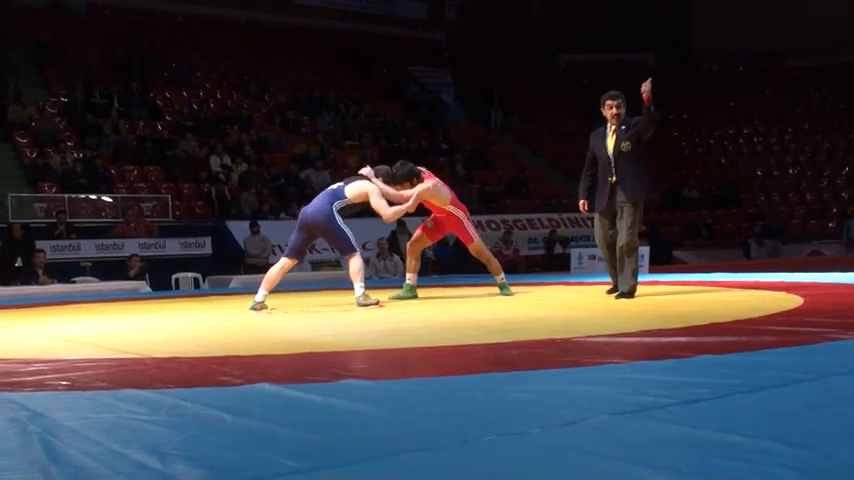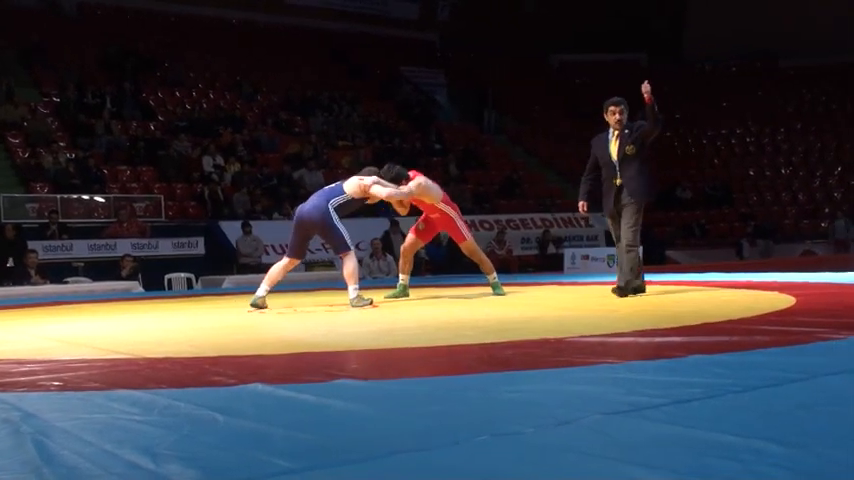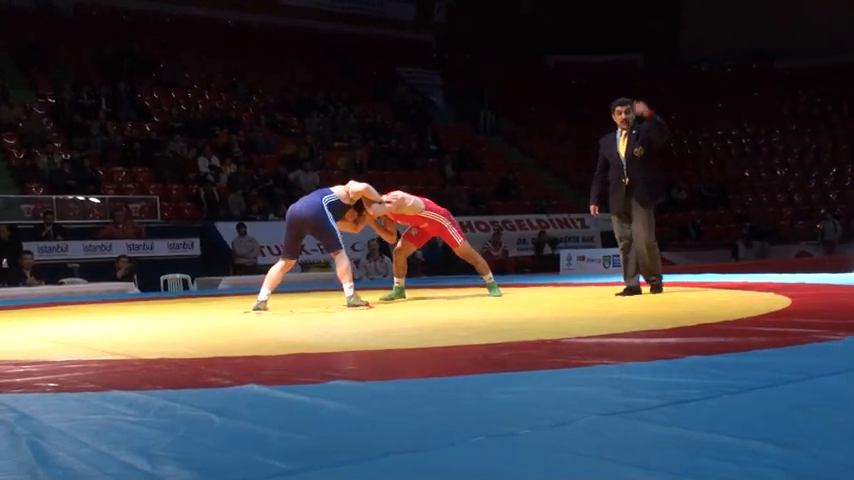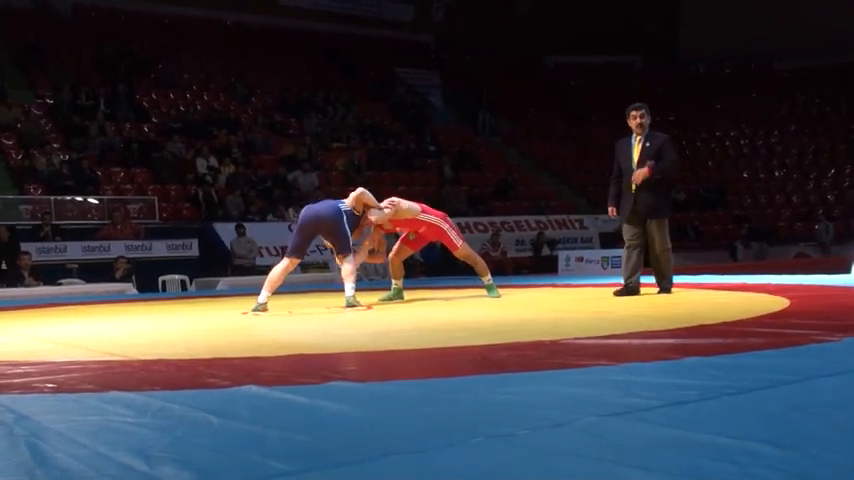
dt=0.3s
person 1, frame 1
left shoulder: (635, 127)
right shoulder: (596, 136)
left elbow: (650, 124)
right elbow: (589, 169)
left wrist: (647, 99)
right wrist: (584, 195)
left hip: (629, 192)
right hip: (605, 195)
left knee: (627, 241)
right knee: (603, 239)
left ankle: (627, 287)
right ankle: (618, 279)
person 1, frame 2
left shoulder: (638, 131)
right shoulder: (598, 141)
left elbow: (654, 125)
right elbow: (591, 173)
left wrist: (648, 99)
right wrist: (583, 197)
left hip: (633, 194)
right hip: (611, 198)
left knee: (629, 240)
right knee: (622, 242)
left ankle: (625, 284)
right ankle: (636, 283)
person 1, frame 3
left shoulder: (645, 132)
right shoulder: (606, 142)
left elbow: (662, 132)
right elbow: (600, 174)
left wrist: (648, 114)
right wrist: (594, 199)
left hip: (642, 195)
right hip: (618, 198)
left knee: (644, 240)
right knee: (625, 242)
left ankle: (655, 279)
right ankle: (632, 284)
person 1, frame 4
left shoulder: (661, 140)
right shoulder: (621, 145)
left elbow: (672, 164)
right elbow: (616, 177)
left wrist: (648, 171)
right wrist: (612, 201)
left hip: (654, 201)
right hip: (629, 204)
left knee: (660, 245)
right knee: (631, 244)
left ankle: (665, 284)
right ankle: (631, 285)
person 2, frame 1
left shoulder: (354, 181)
right shoulder: (370, 187)
right elbow: (387, 215)
right wrist: (410, 205)
left hip: (307, 214)
right hip: (324, 215)
left knee: (287, 261)
right knee: (353, 254)
left ankle: (258, 301)
right ankle: (361, 296)
person 2, frame 2
left shoulder: (346, 186)
right shoulder: (361, 183)
left elbow: (374, 197)
right elbow: (386, 194)
right wrist: (404, 194)
left hip: (303, 212)
right hip: (322, 213)
left knee: (289, 260)
right knee: (347, 253)
left ankle: (260, 296)
right ankle: (355, 297)
person 2, frame 3
right shoulder: (347, 192)
left elbow: (355, 228)
right elbow: (363, 187)
right wrist: (381, 201)
left hip: (294, 211)
right hip: (314, 211)
left knee: (285, 262)
right knee: (338, 252)
left ankle: (261, 301)
right ankle: (351, 297)
person 2, frame 4
right shoulder: (352, 206)
right elbow: (359, 192)
right wrist: (378, 208)
left hip: (308, 213)
right hip: (331, 214)
left knee: (289, 262)
right knee: (347, 257)
left ankle: (261, 302)
right ankle: (350, 297)
person 3, frame 1
left shoulder: (428, 186)
right shoulder: (419, 173)
left elbow: (397, 196)
left wrist: (373, 178)
left hip: (457, 217)
right hip: (439, 218)
left knee: (482, 253)
right knee: (412, 246)
left ankle: (503, 285)
right ankle: (409, 288)
person 3, frame 2
left shoulder: (418, 184)
right shoulder: (404, 178)
right elbow: (403, 210)
right wrist: (392, 198)
left hip: (449, 214)
right hip: (431, 216)
left knee: (472, 251)
right knee: (406, 249)
left ankle: (496, 284)
right ankle: (402, 288)
person 3, frame 3
left shoulder: (394, 199)
right shoulder: (386, 211)
left elbow: (374, 210)
right elbow: (391, 238)
right wrist: (372, 224)
left hip: (440, 219)
right hip: (422, 224)
left knee: (467, 253)
right knee: (398, 253)
left ankle: (491, 284)
right ankle: (398, 289)
person 3, frame 4
left shoulder: (390, 205)
right shoulder: (381, 226)
left hip: (438, 223)
right hip: (418, 230)
left knee: (466, 255)
right knee: (393, 258)
left ankle: (490, 286)
right ankle: (397, 291)
